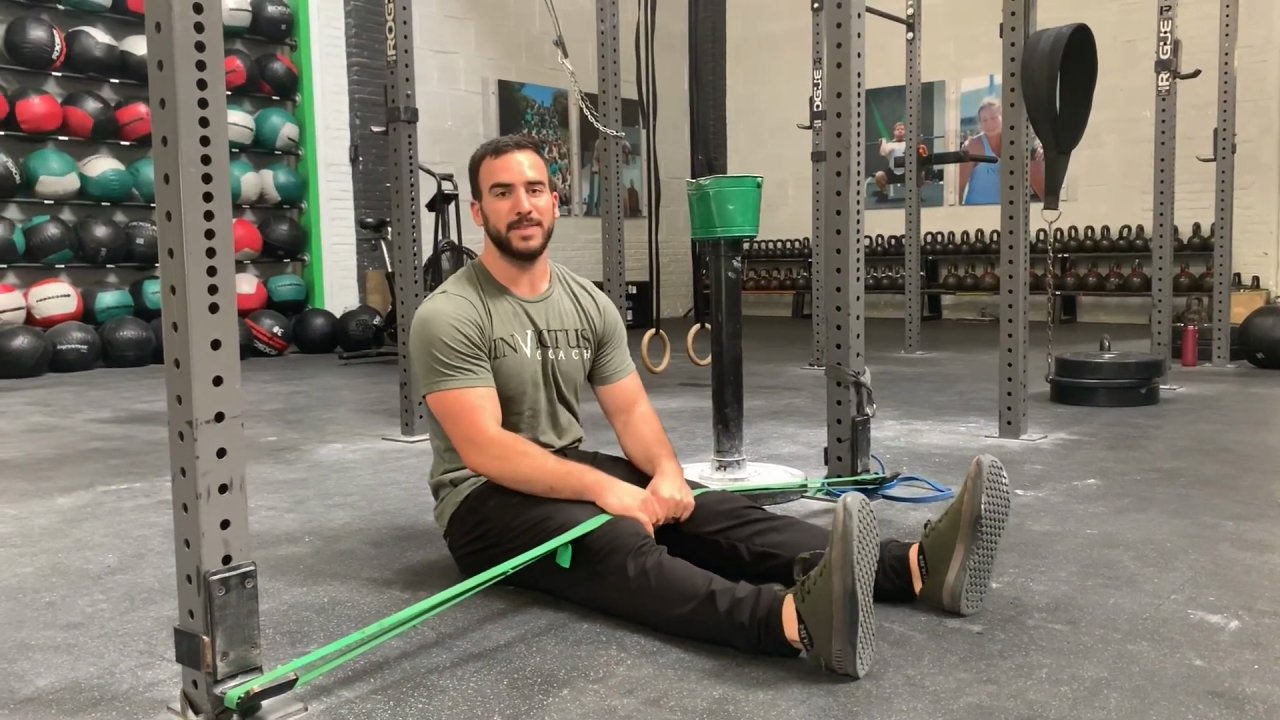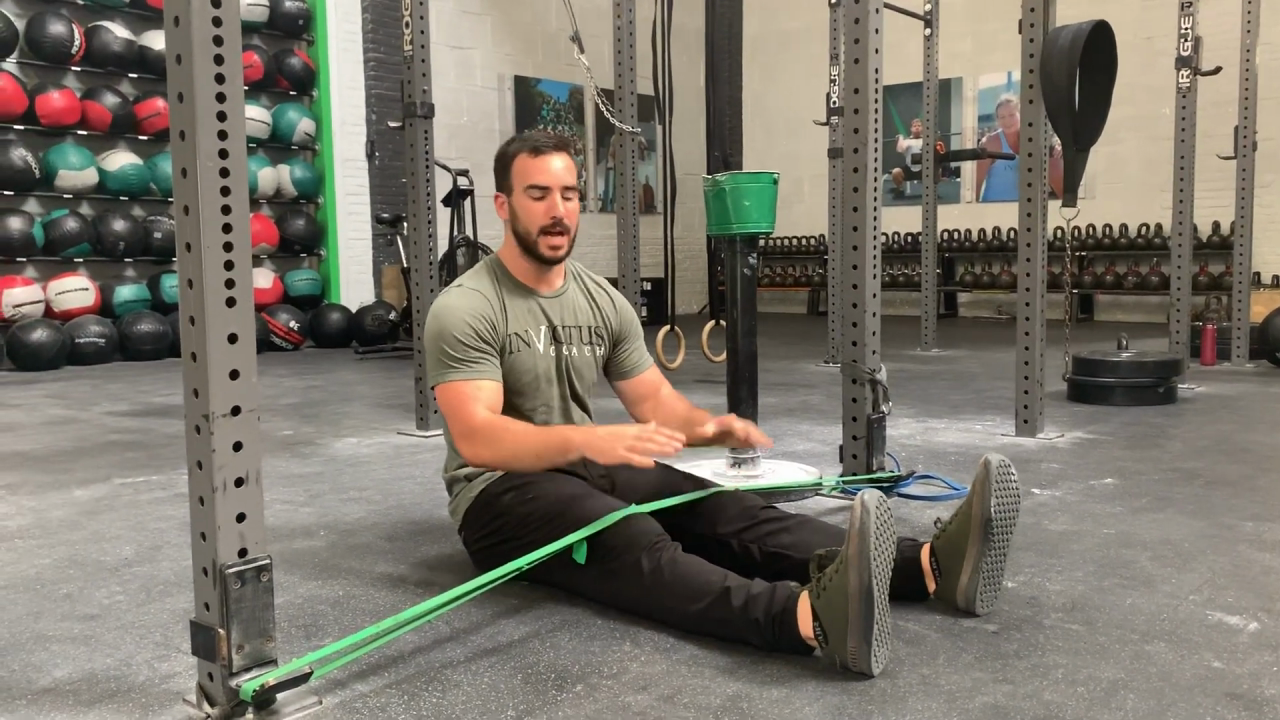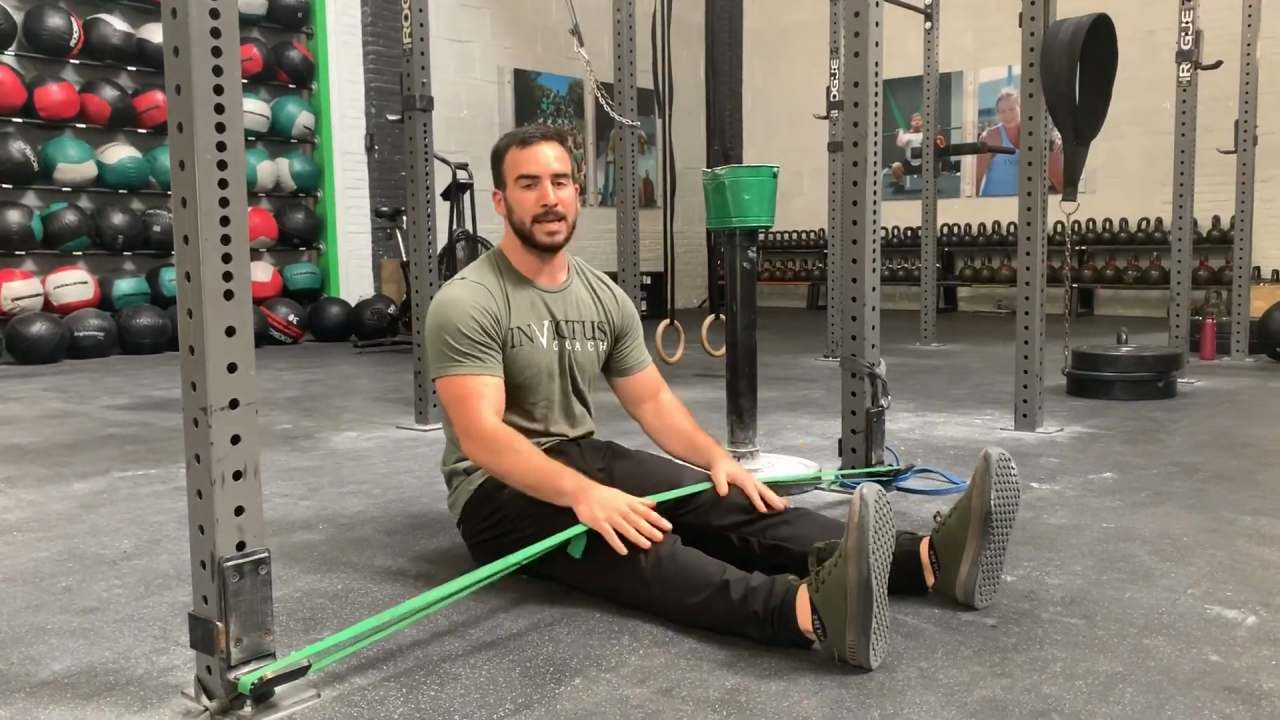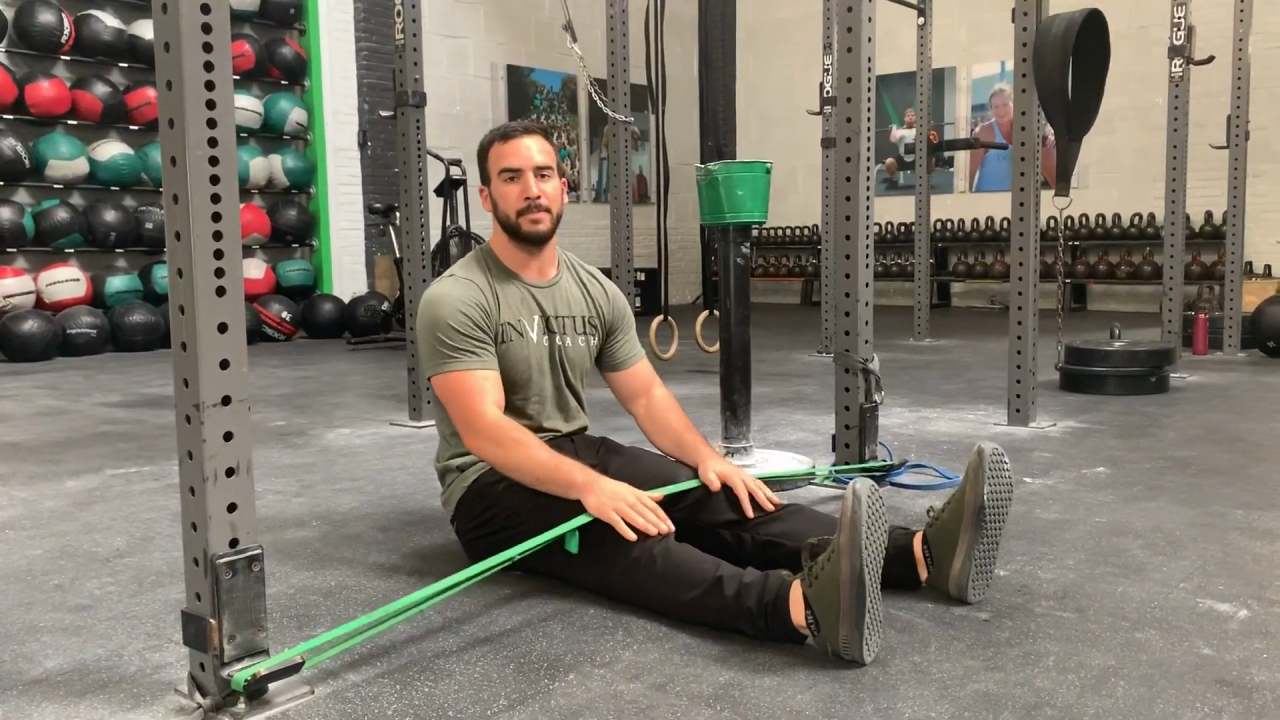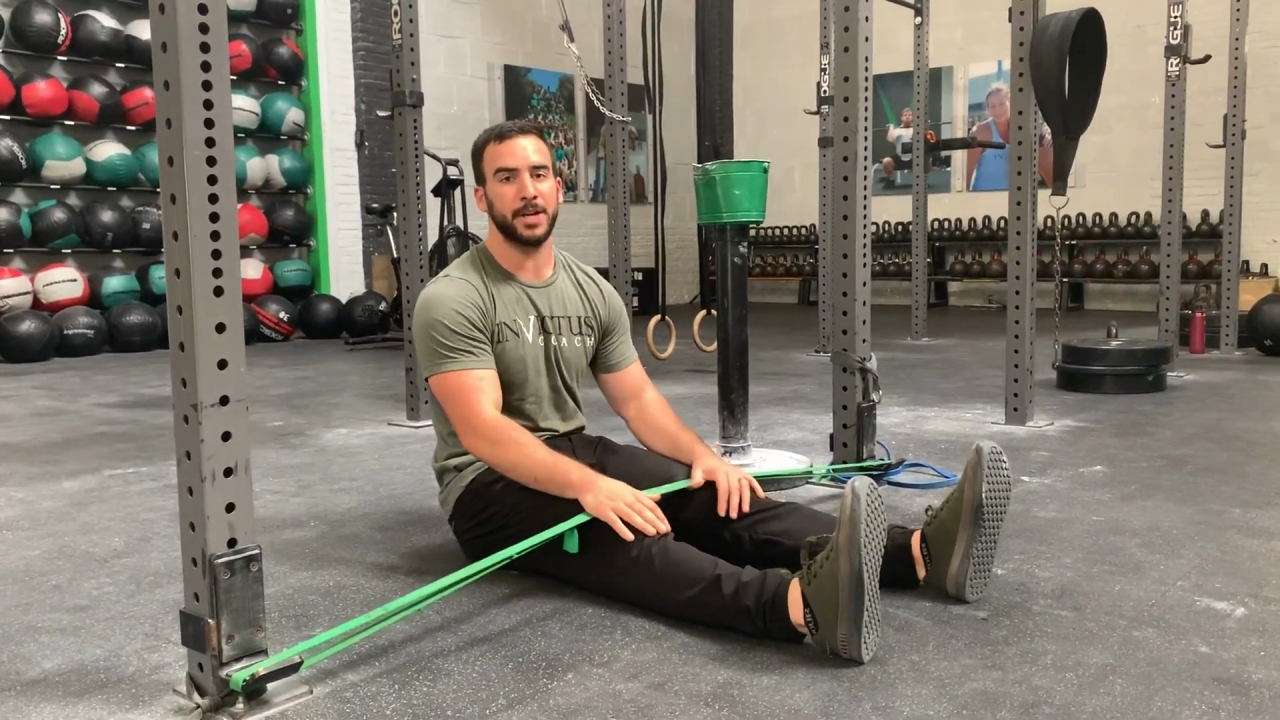
dt=0.5s
person 1, frame 1
left shoulder: (589, 302)
right shoulder: (449, 316)
left elbow: (630, 409)
right elbow: (484, 449)
left wrist: (665, 471)
right wrist: (601, 488)
left hip: (569, 471)
right hip: (485, 501)
left knee: (714, 514)
right knee: (620, 544)
left ankle: (916, 566)
right ankle: (793, 620)
person 1, frame 2
left shoulder: (602, 300)
right shoulder: (464, 310)
left elbow: (657, 400)
right elbow: (476, 439)
left wrist: (710, 423)
right wrist: (586, 439)
left hip: (588, 466)
right hip: (501, 492)
left knee: (726, 512)
right knee: (632, 541)
left ankle: (927, 564)
right ankle: (809, 616)
person 1, frame 3
left shoulder: (604, 296)
right shoulder: (467, 303)
left elbow: (651, 399)
right elbow: (480, 435)
left wrist: (716, 456)
right wrist: (583, 496)
left hip: (585, 455)
right hip: (501, 490)
left knee: (724, 505)
right knee: (637, 541)
left ankle: (927, 559)
right ankle: (807, 611)
person 1, frame 4
left shoulder: (595, 290)
right shoulder: (456, 300)
left elbow: (645, 394)
right elbow: (484, 430)
left wrist: (706, 456)
right wrist: (591, 487)
left hip: (577, 452)
right hip: (491, 484)
left knee: (719, 501)
right knee: (625, 533)
left ankle: (919, 553)
right ankle: (800, 605)
person 1, frame 5
left shoulder: (591, 290)
right shoulder: (453, 300)
left elbow: (636, 398)
right elbow: (482, 430)
left wrist: (702, 454)
right wrist: (589, 487)
left hip: (575, 450)
right hip: (489, 484)
left knee: (715, 500)
right knee: (625, 531)
left ankle: (919, 552)
right ankle: (799, 603)
